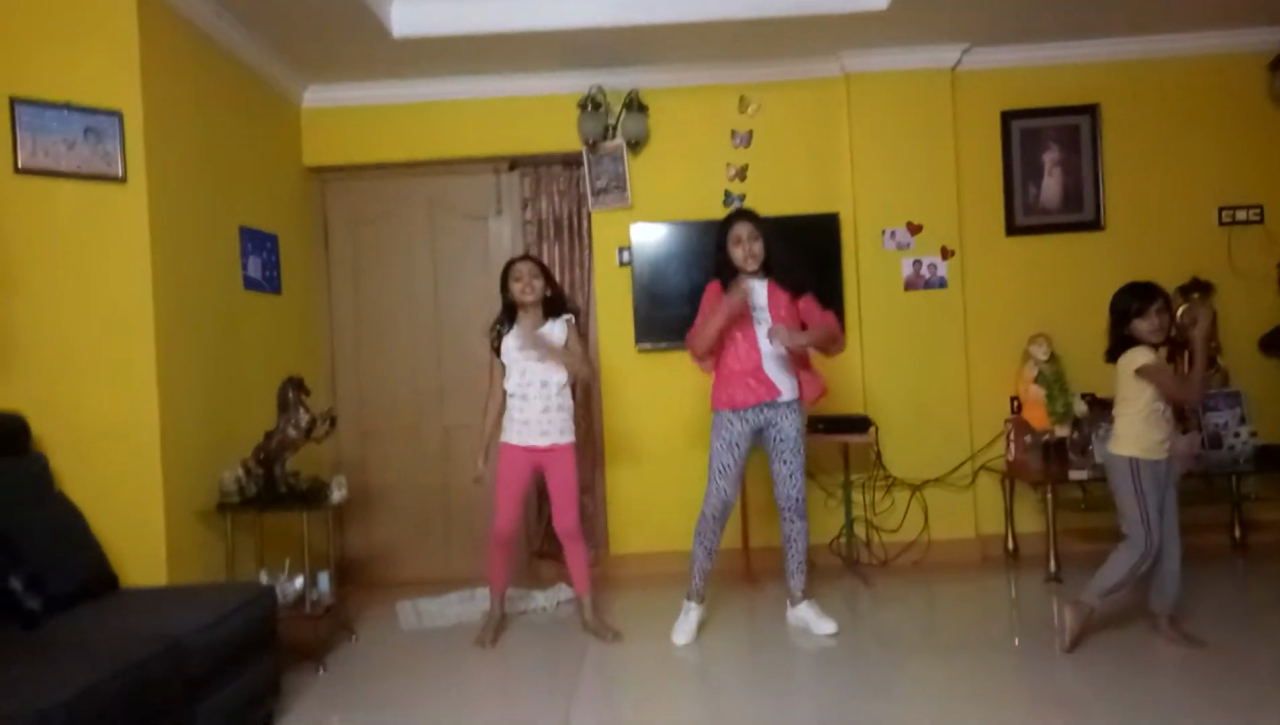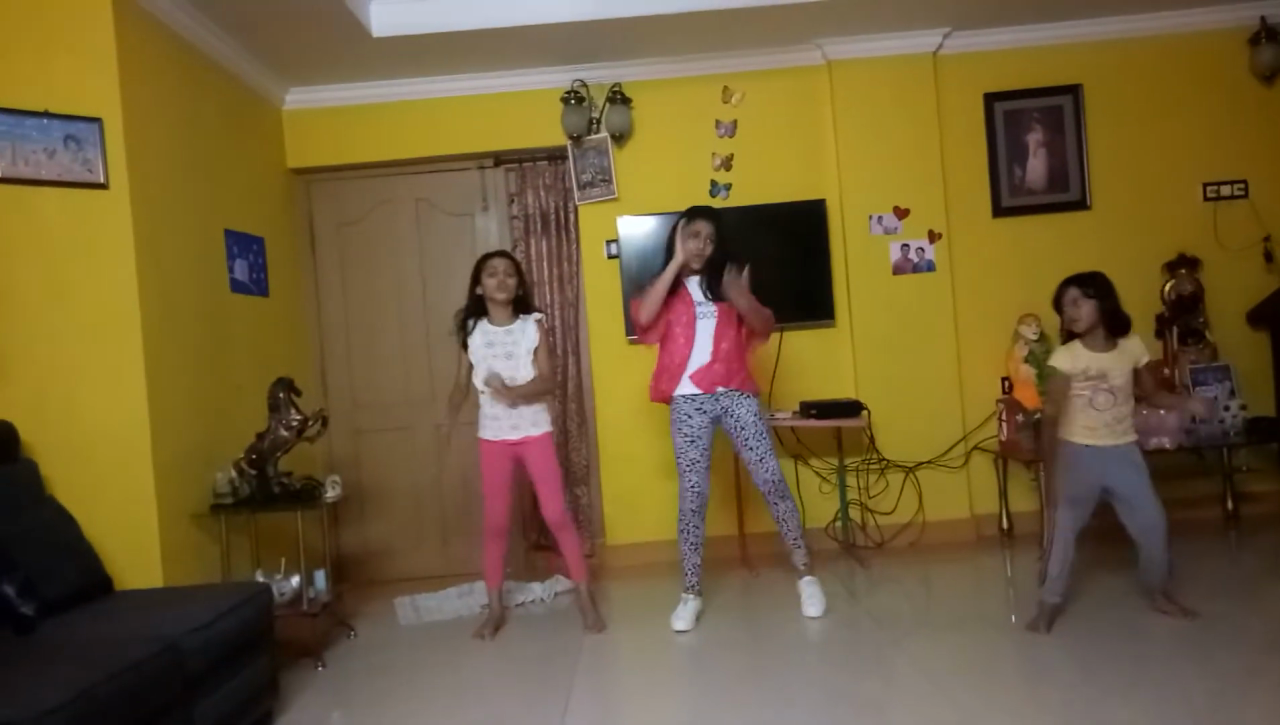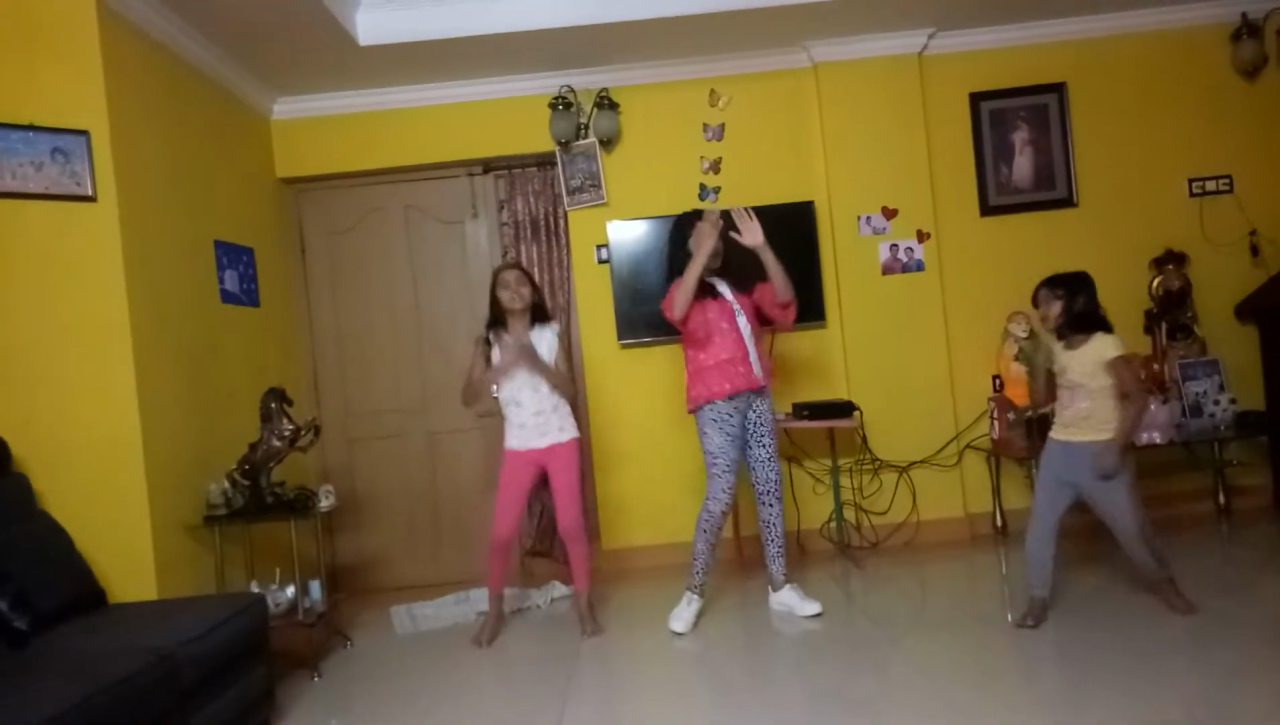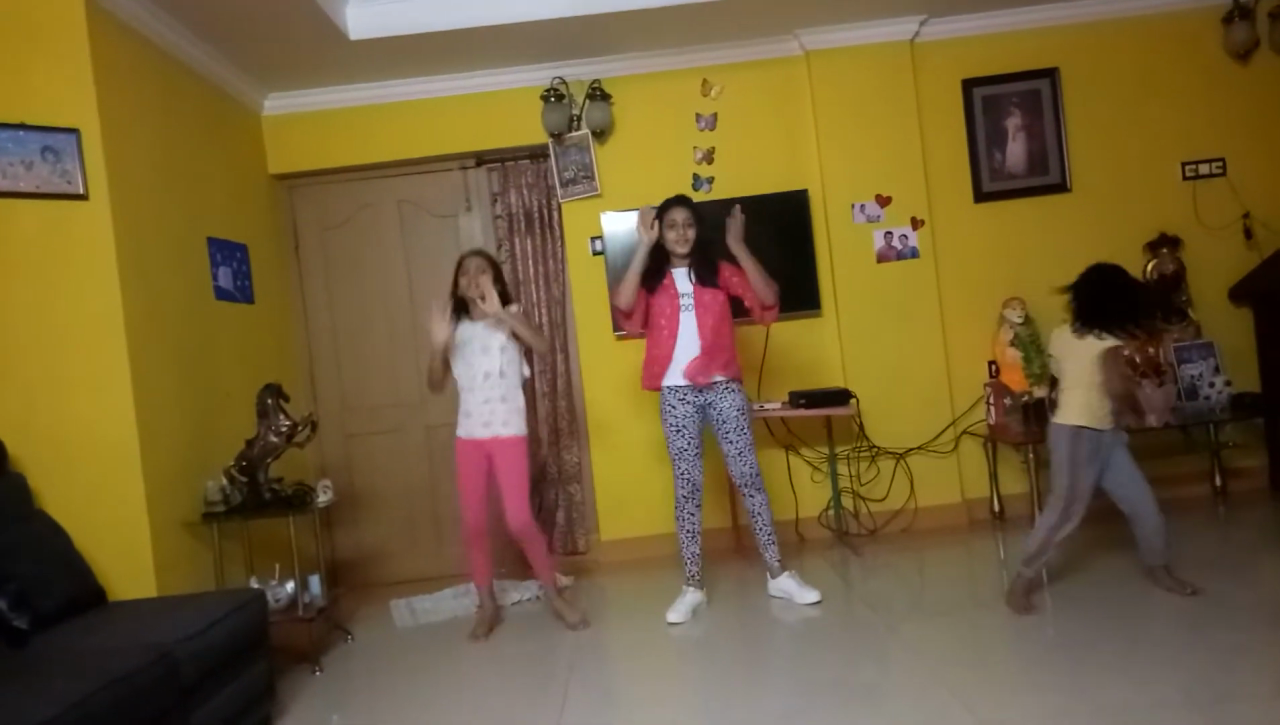
dt=0.5s
person 1, frame 1
left shoulder: (787, 291)
right shoulder: (719, 291)
left elbow: (831, 335)
right elbow: (697, 349)
left wrist: (801, 338)
right wrist: (725, 310)
left hip: (785, 405)
right hip: (736, 408)
left knee: (793, 500)
right knee: (718, 502)
left ankle: (799, 602)
right ankle: (693, 603)
person 1, frame 2
left shoulder: (726, 284)
right shoulder: (669, 289)
left elbow: (762, 326)
right elbow: (642, 317)
left wrist: (745, 301)
right wrist: (675, 263)
left hip: (736, 395)
right hip: (688, 401)
left knee: (772, 481)
right knee: (692, 497)
left ankle: (806, 573)
right ankle: (690, 594)
person 1, frame 3
left shoulder: (741, 282)
right shoulder: (688, 285)
left elbow: (784, 301)
right elbow: (675, 312)
left wrist: (761, 247)
right wrist: (700, 254)
left hip: (756, 395)
right hip: (718, 401)
left knee: (769, 487)
right knee: (720, 495)
left ankle: (780, 586)
right ankle: (694, 593)
person 1, frame 4
left shoulder: (717, 271)
right shoulder: (652, 279)
left elbow: (769, 300)
right elbow: (623, 307)
left wrist: (744, 252)
right wrist: (642, 249)
left hip: (722, 386)
right hip: (675, 392)
left knee: (748, 476)
right knee: (687, 486)
left ankle: (778, 573)
right ankle: (692, 586)
person 2, frame 1
left shoulder: (563, 326)
right shoulder: (502, 335)
left elbow: (582, 370)
right elbow: (496, 395)
left wrist: (544, 344)
right wrist: (482, 450)
left hip: (559, 442)
right hip: (515, 444)
left knee: (568, 527)
right knee: (504, 529)
left ankle: (589, 612)
right ankle: (496, 613)
person 2, frame 2
left shoulder: (533, 324)
right shoulder: (471, 331)
left elbow: (547, 381)
right elbow: (462, 385)
left wrist: (514, 393)
right wrist: (452, 408)
left hip: (536, 433)
right hip: (492, 438)
left knee: (557, 514)
right knee: (494, 523)
left ankle: (585, 598)
right ankle: (495, 607)
person 2, frame 3
left shoulder: (549, 335)
right shoulder: (491, 343)
left elbow: (566, 388)
right elbow: (469, 398)
left wrist: (534, 361)
right wrist: (502, 367)
left hip: (561, 440)
right hip: (519, 446)
left knee: (571, 524)
right knee: (502, 532)
left ankle: (584, 604)
right ankle: (494, 608)
person 2, frame 4
left shoulder: (508, 319)
right shoulder: (455, 328)
left elbow: (541, 345)
right elbow: (436, 384)
left wrist: (500, 312)
right wrist: (438, 346)
left hip: (509, 435)
right hip: (468, 438)
left knee: (519, 522)
right knee: (473, 524)
left ankle: (553, 593)
right ankle: (487, 605)
person 3, frame 1
left shoulder: (1152, 360)
right shoulder: (1138, 358)
right elbow: (1190, 394)
right wrist: (1200, 342)
left hip: (1159, 462)
right hip: (1132, 462)
left knee: (1167, 544)
right knee: (1143, 544)
left ankle: (1162, 616)
right ankle: (1082, 605)
person 3, frame 2
left shoulder: (1132, 348)
right shoulder: (1064, 356)
left elbow: (1151, 393)
right elbow: (1053, 415)
left wrist: (1184, 402)
right wrist: (1052, 468)
left hip: (1123, 451)
right hip: (1078, 452)
left knee: (1151, 525)
right knee: (1064, 530)
left ankle: (1158, 592)
right ankle: (1050, 602)
person 3, frame 3
left shoulder: (1104, 345)
right shoulder: (1056, 351)
left elbow: (1137, 398)
right elbow: (1040, 400)
left wrist: (1117, 446)
right wrist: (1041, 370)
left hip: (1103, 449)
right hip: (1061, 449)
left knee: (1129, 526)
right knee: (1041, 527)
left ankle: (1164, 583)
right ankle: (1039, 597)
person 3, frame 4
left shoulder: (1061, 335)
right shoulder: (1108, 341)
right elbow: (1117, 389)
right wrist: (1136, 410)
left hip: (1102, 434)
right hip: (1078, 433)
left knee: (1144, 503)
right knee: (1065, 510)
left ankle: (1158, 568)
right ankle: (1023, 578)
